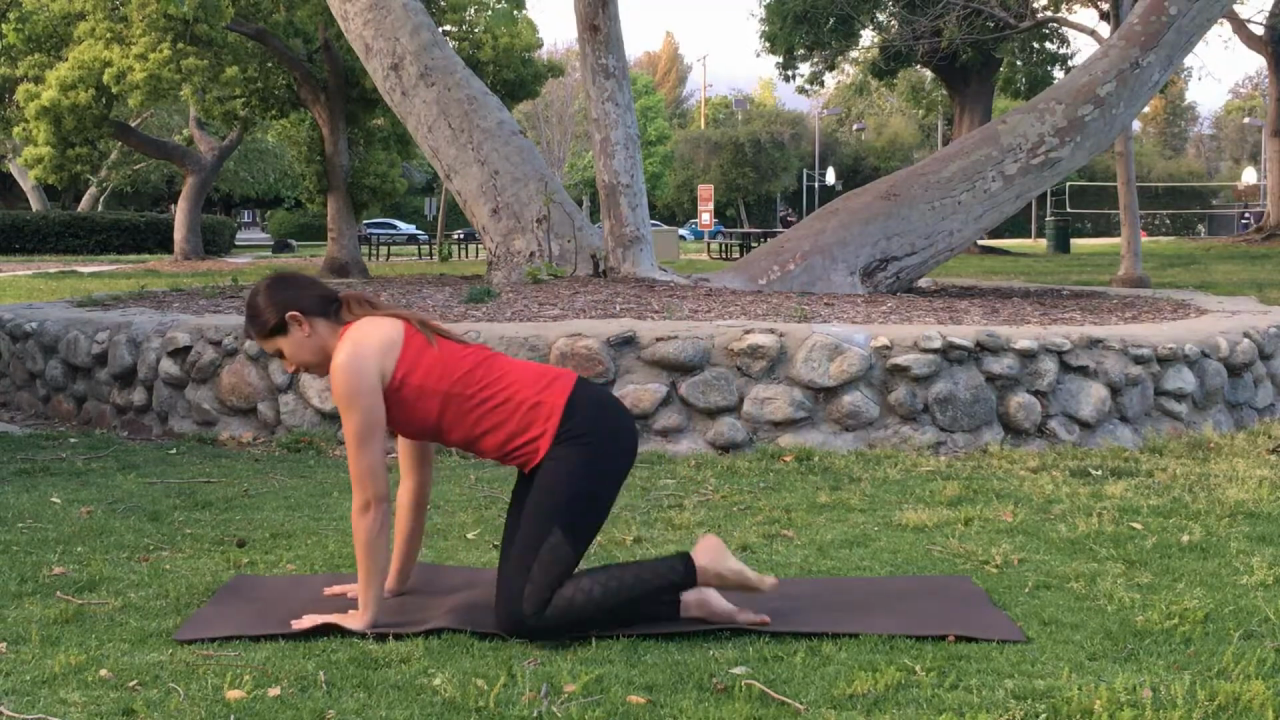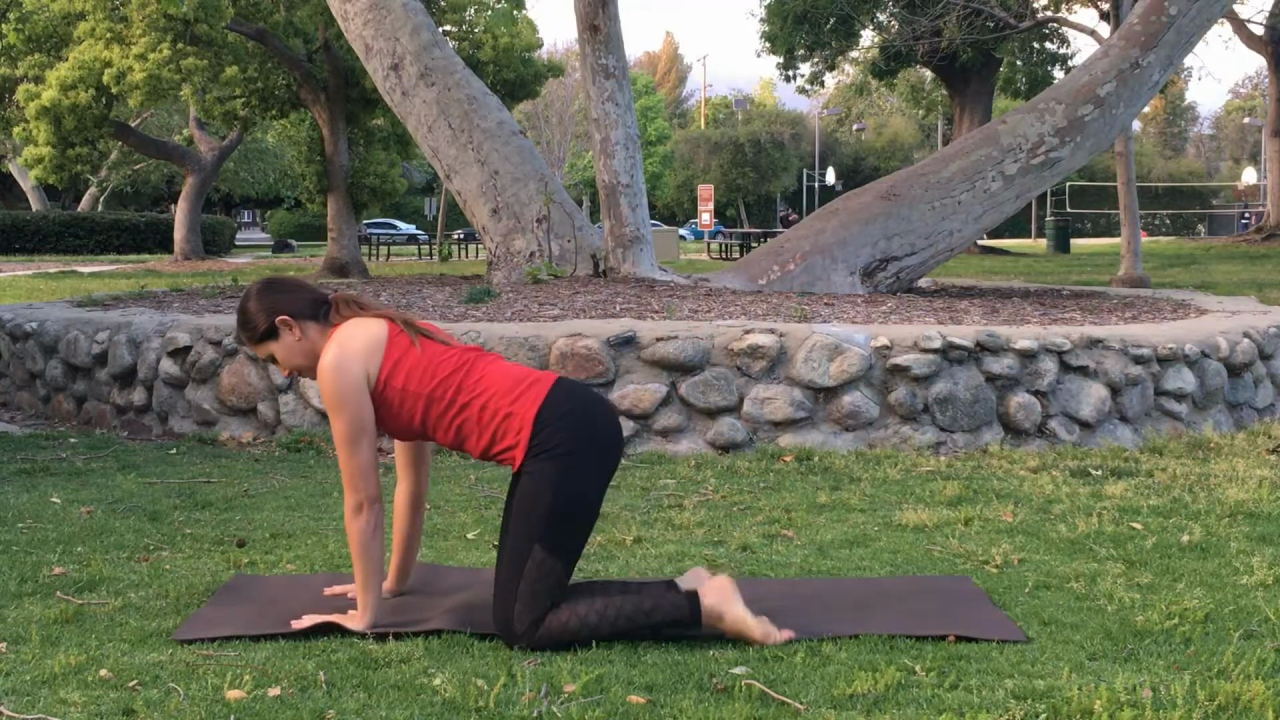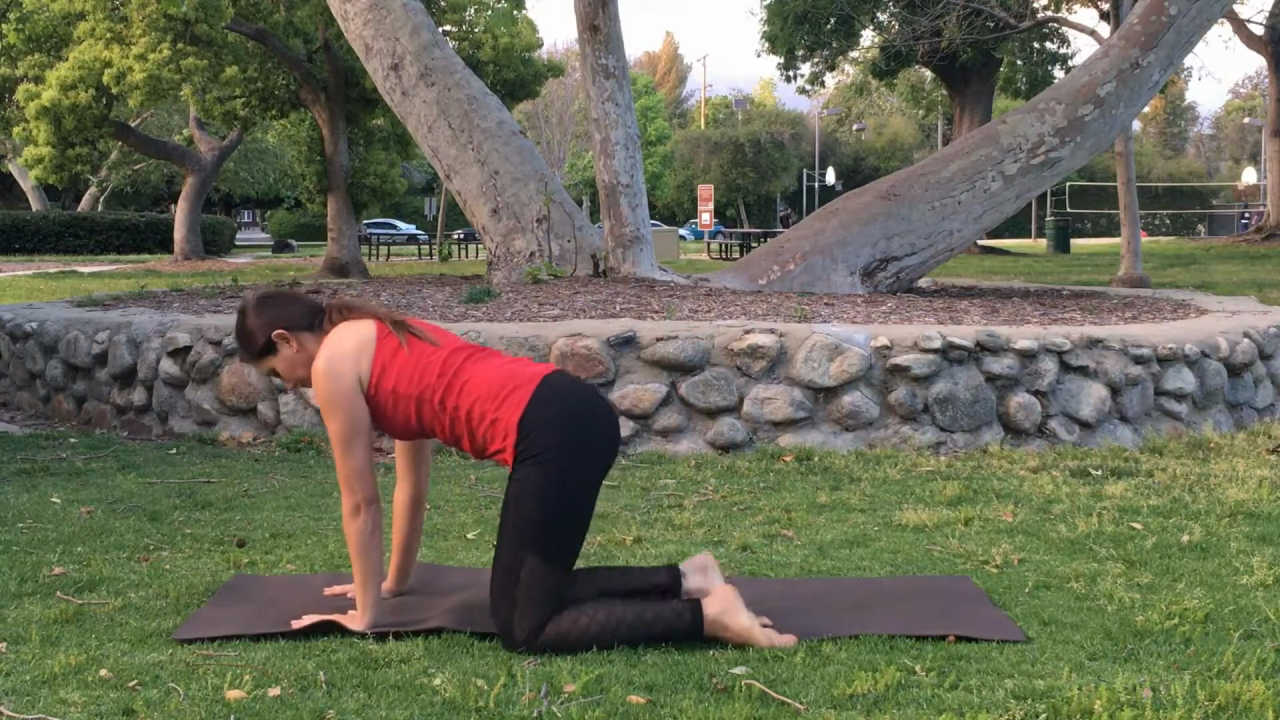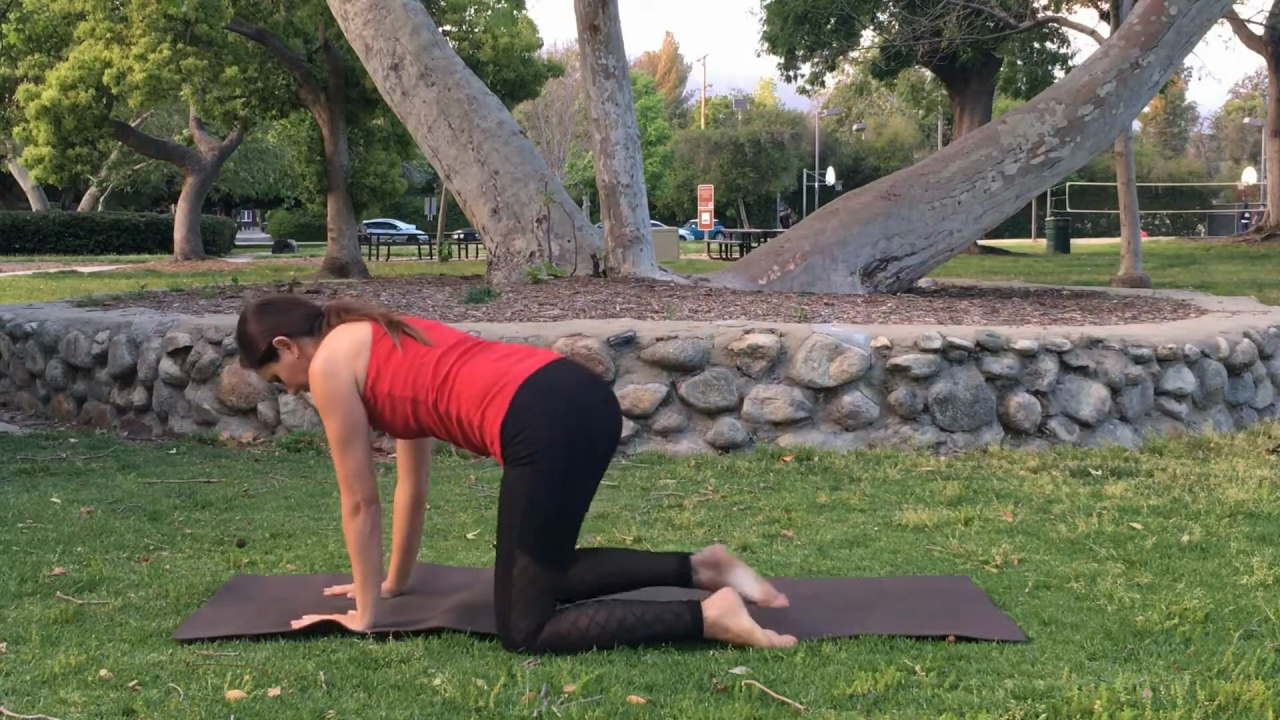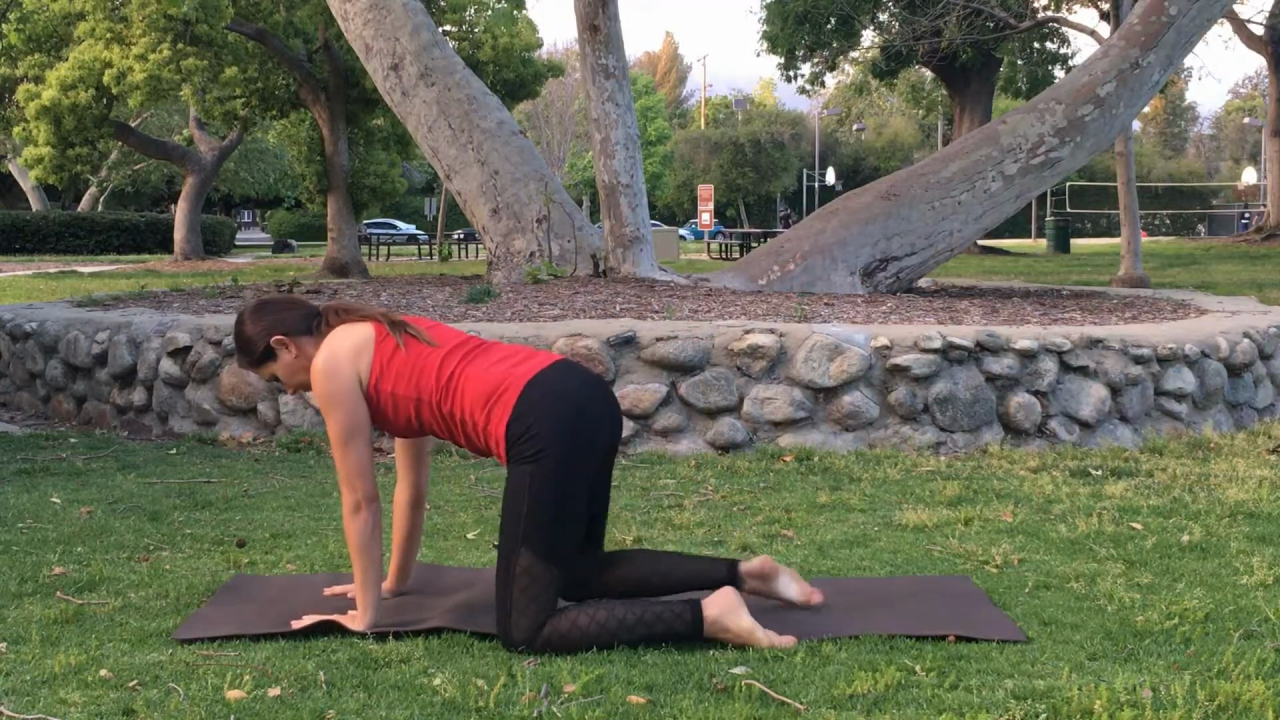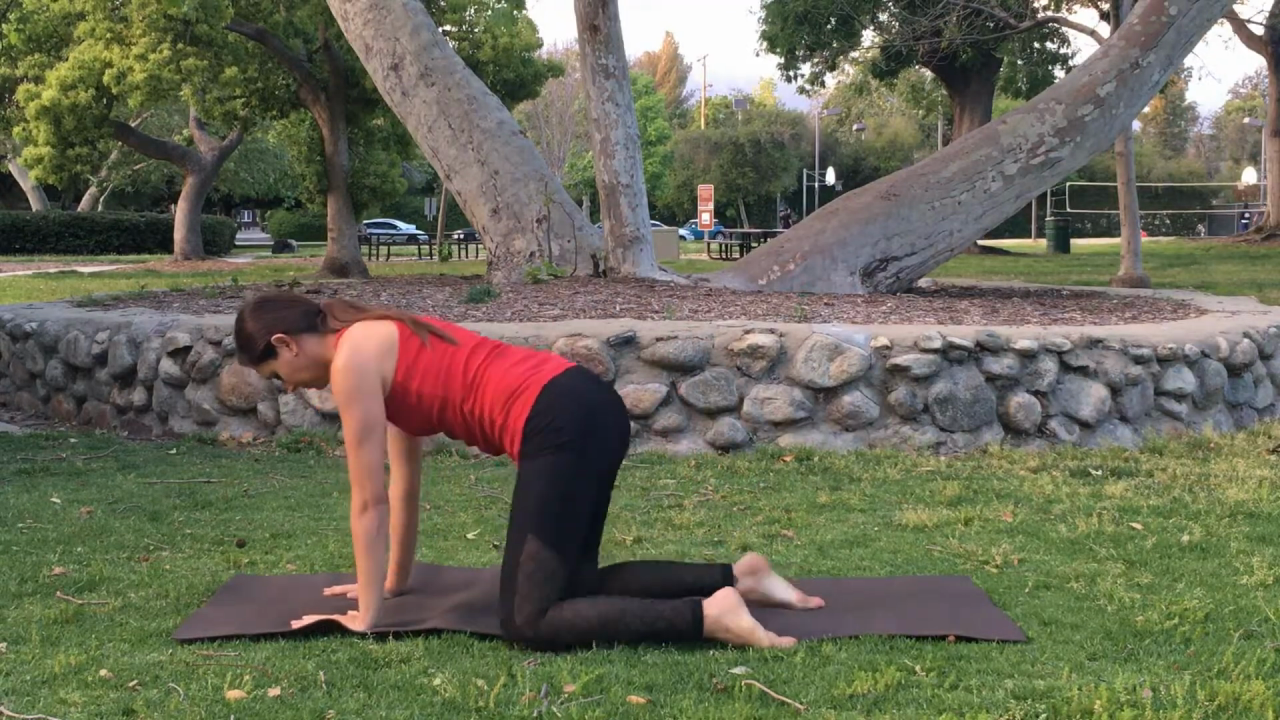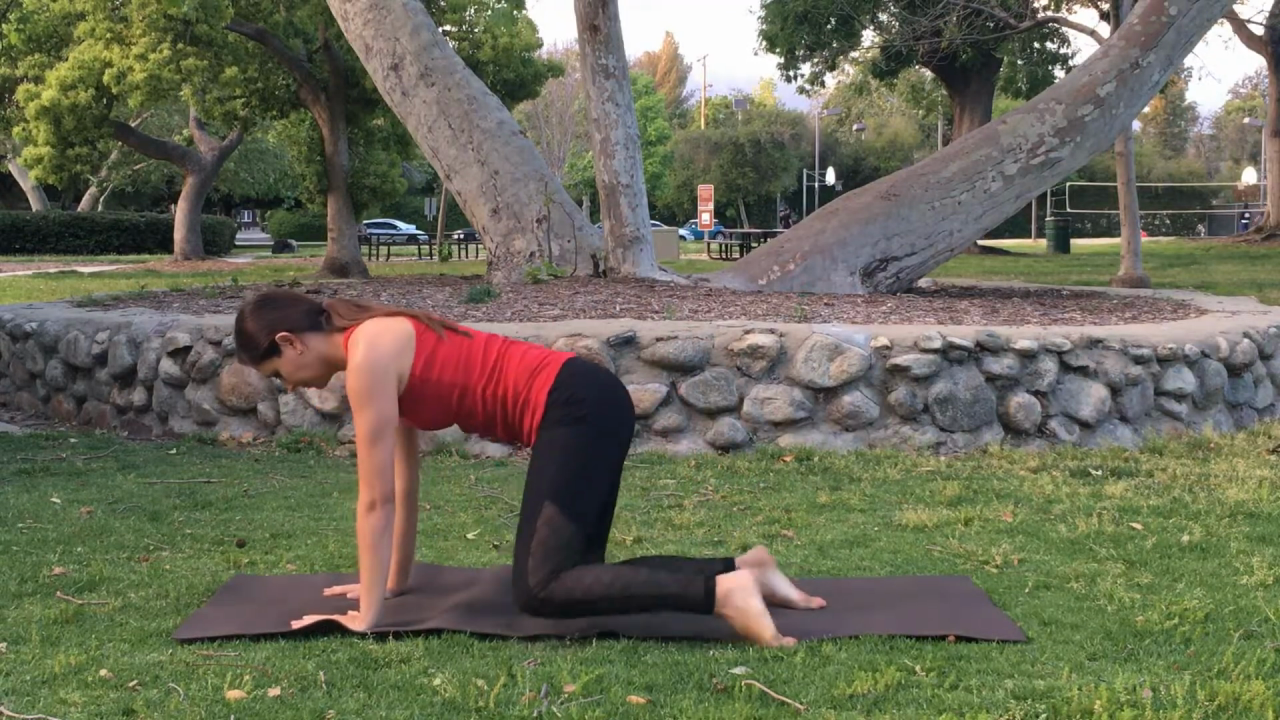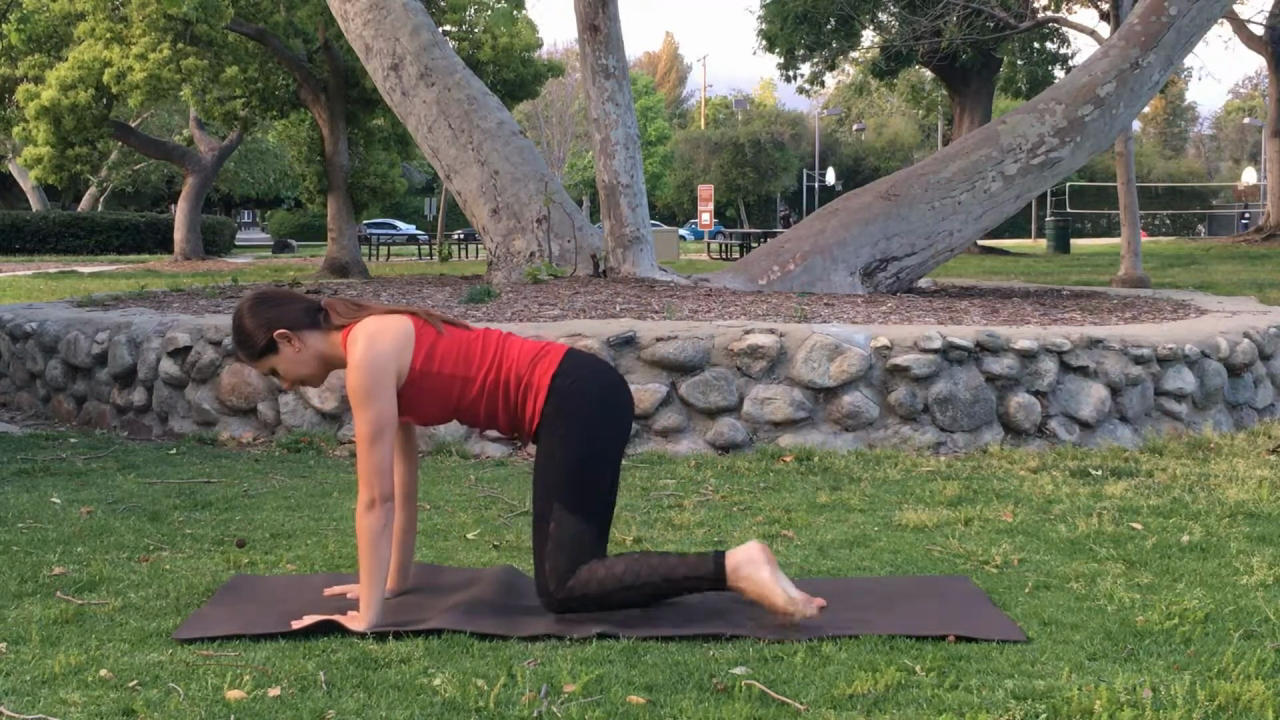
dt=0.2s
person 1, frame 1
left shoulder: (353, 357)
right shoulder: (388, 341)
left elbow: (370, 499)
right elbow: (415, 482)
left wrist: (366, 611)
right wrist: (394, 579)
left hip: (584, 430)
right hip: (561, 435)
left knee: (531, 613)
right knee: (519, 611)
left ankle: (698, 565)
right ankle: (687, 600)
person 1, frame 2
left shoulder: (339, 359)
right shoulder: (384, 340)
left elbow: (363, 501)
right elbow: (411, 482)
left wrist: (365, 612)
right wrist: (393, 581)
left hip: (563, 433)
right hip: (570, 419)
left knee: (525, 628)
right knee: (525, 604)
left ankle: (704, 605)
right ankle: (683, 592)
person 1, frame 3
left shoulder: (333, 362)
right shoulder: (387, 341)
left elbow: (360, 503)
right elbow: (411, 483)
left wrist: (366, 612)
right wrist: (392, 581)
left hip: (553, 429)
right hip: (580, 408)
left knee: (524, 630)
right knee: (530, 588)
left ankle: (706, 612)
right ankle: (684, 580)
person 1, frame 4
left shoulder: (330, 364)
right shoulder: (387, 342)
left elbow: (360, 503)
right elbow: (412, 483)
left wrist: (365, 612)
right wrist: (395, 580)
left hip: (545, 422)
right hip: (583, 395)
left knee: (524, 630)
right knee: (542, 573)
left ankle: (707, 614)
right ankle: (701, 568)
person 1, frame 5
left shoulder: (333, 363)
right shoulder: (386, 344)
left elbow: (359, 502)
right elbow: (411, 484)
left wrist: (365, 612)
right wrist: (394, 580)
left hip: (547, 425)
right hip: (584, 396)
left knee: (525, 630)
right knee: (581, 570)
left ankle: (709, 615)
right ankle: (743, 575)
person 1, frame 6
left shoulder: (352, 358)
right shoulder: (383, 344)
left elbow: (370, 499)
right elbow: (404, 483)
left wrist: (366, 612)
right wrist: (393, 579)
left hip: (561, 425)
right hip: (586, 408)
left knee: (528, 623)
right knee: (571, 584)
left ankle: (711, 614)
right ankle: (737, 576)
person 1, frame 7
left shoulder: (368, 355)
right shoulder: (381, 344)
left elbow: (377, 496)
right elbow: (402, 481)
left wrist: (368, 613)
right wrist: (393, 578)
left hip: (578, 407)
right hip: (587, 403)
left knee: (540, 589)
right knee: (574, 576)
left ankle: (725, 588)
right ankle: (742, 566)
person 1, frame 8
left shoulder: (367, 352)
right shoulder: (380, 345)
left elbow: (376, 495)
right elbow: (401, 481)
left wrist: (367, 613)
right wrist: (392, 580)
left hip: (578, 398)
right hip: (583, 395)
left knee: (562, 588)
right knee: (578, 573)
left ankle: (732, 567)
right ankle: (736, 565)
